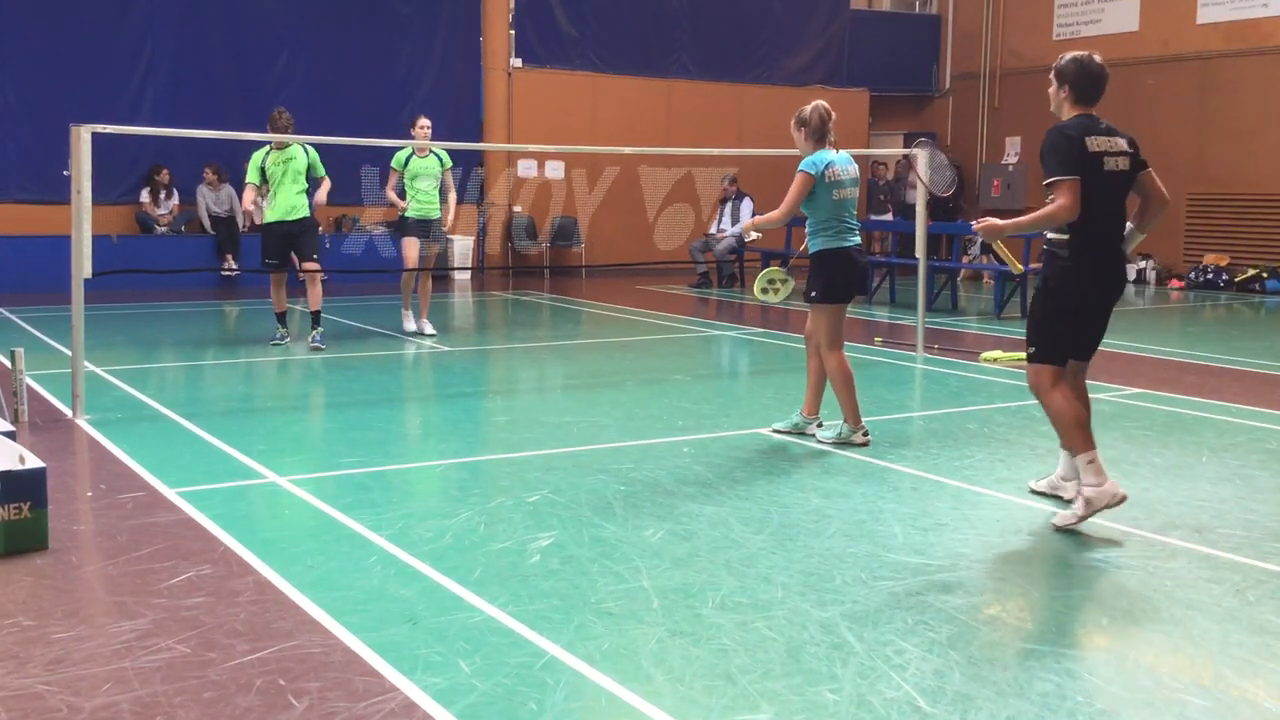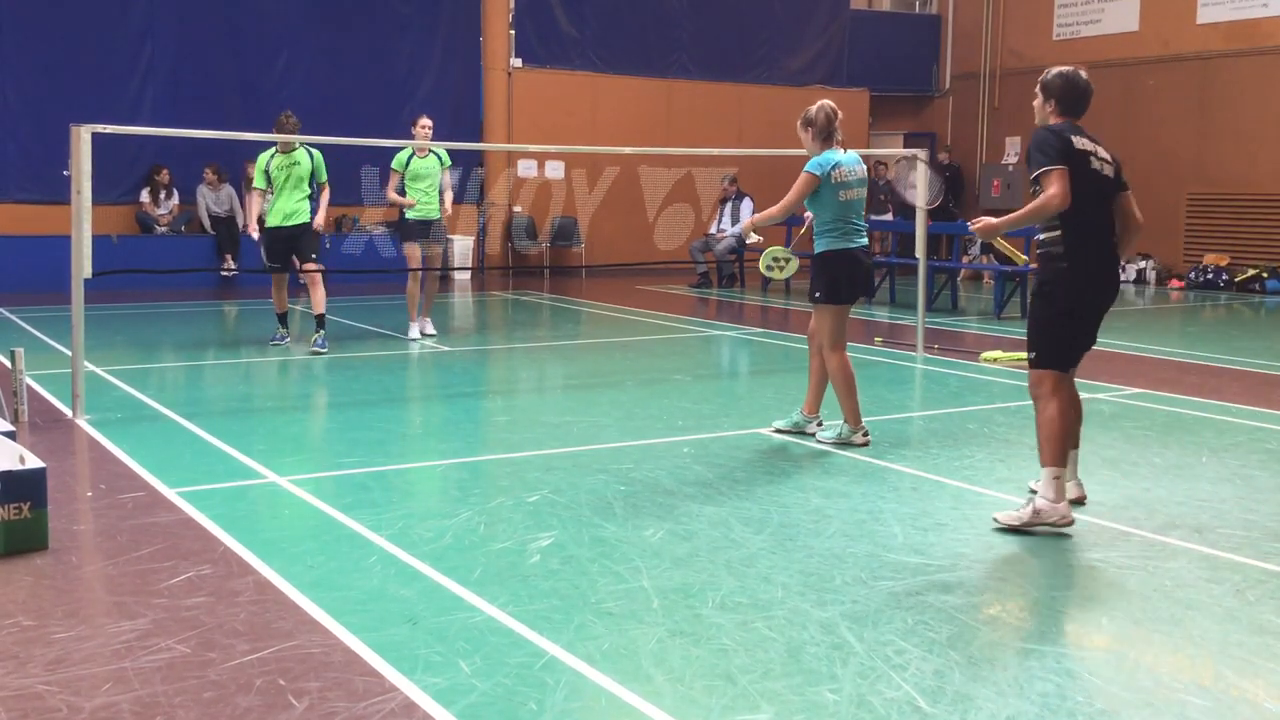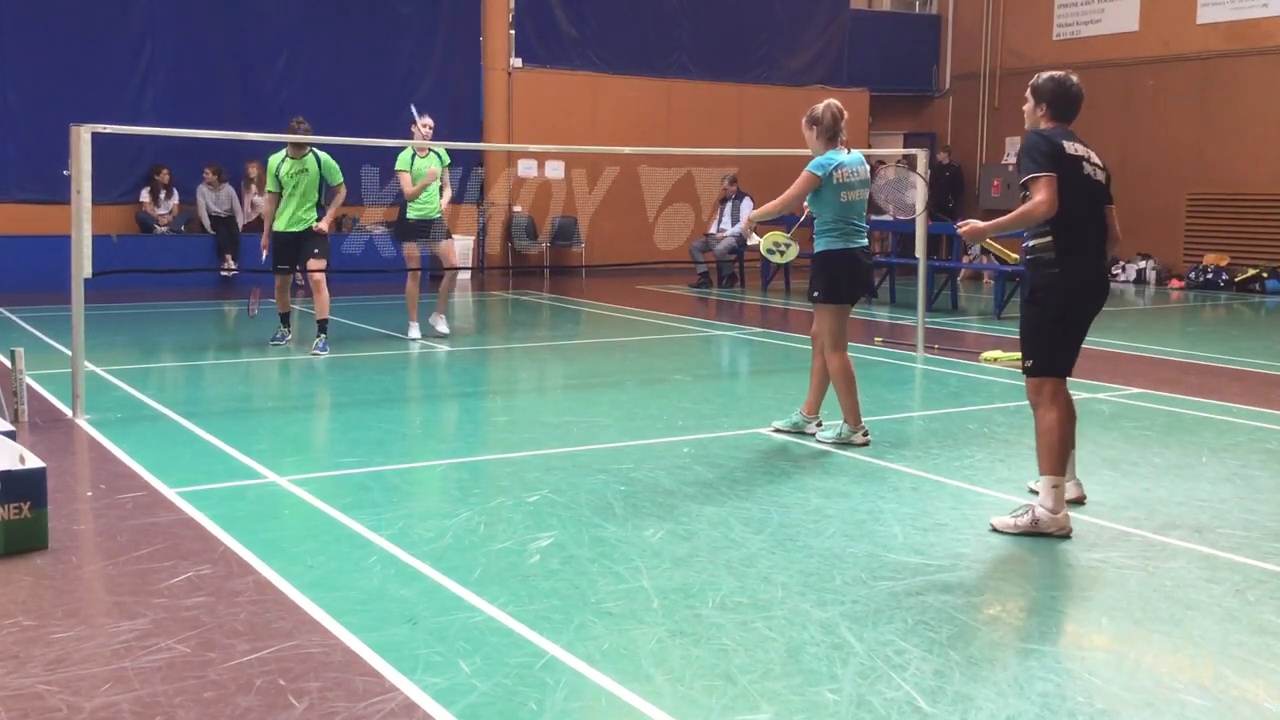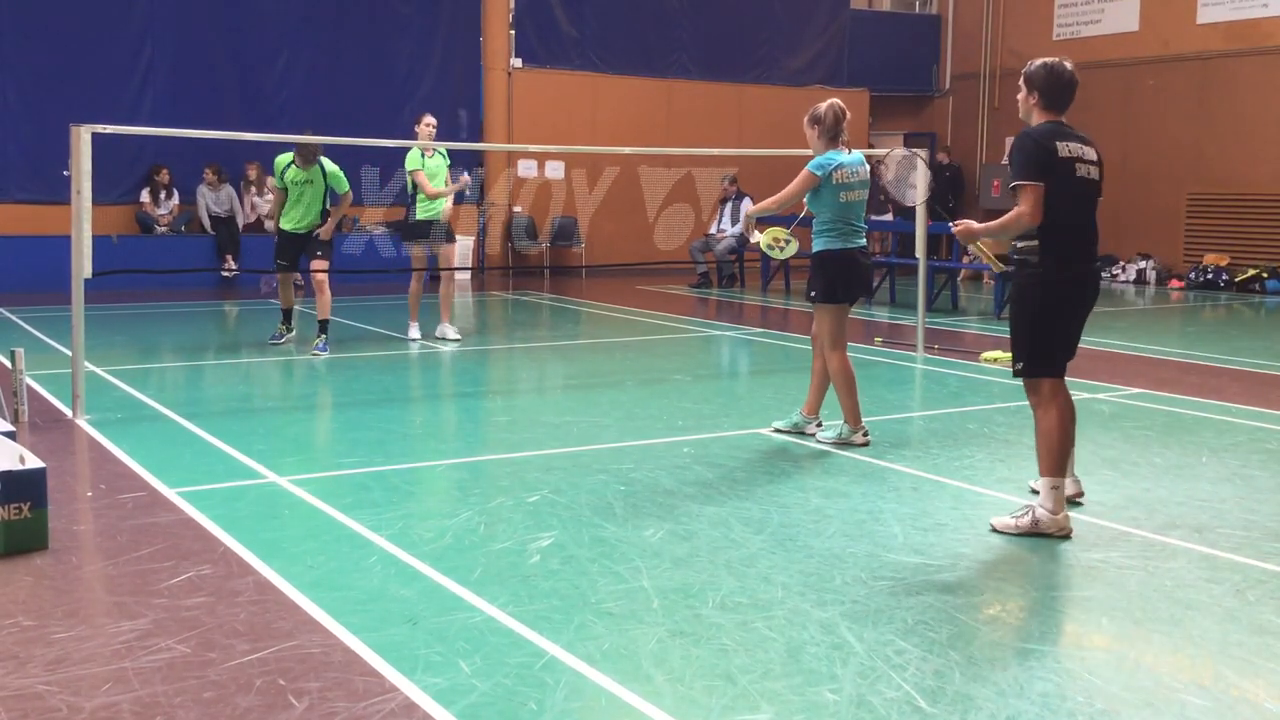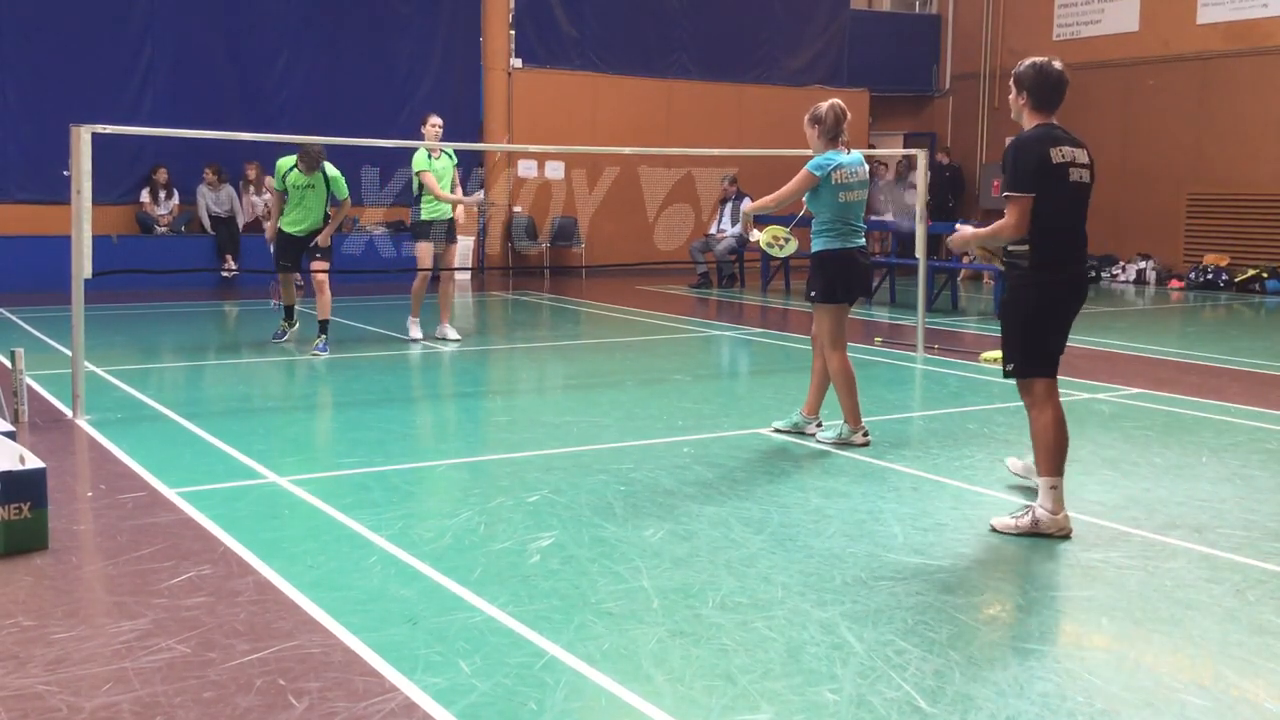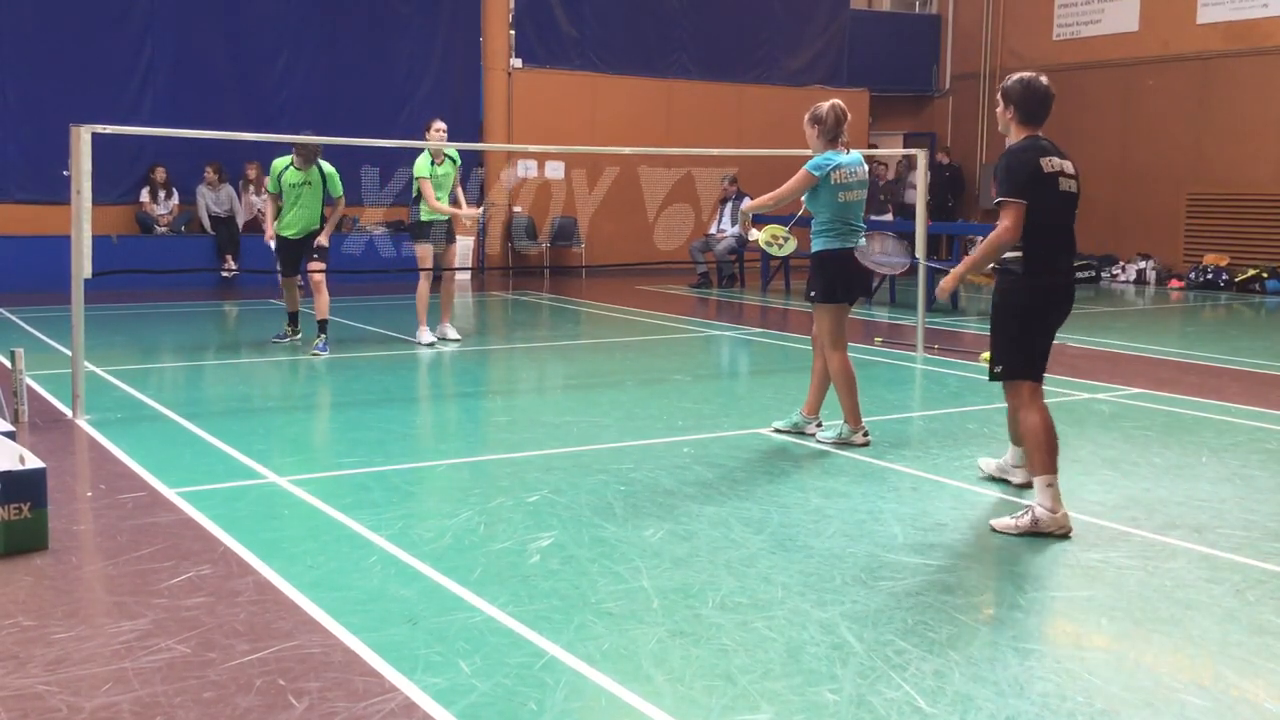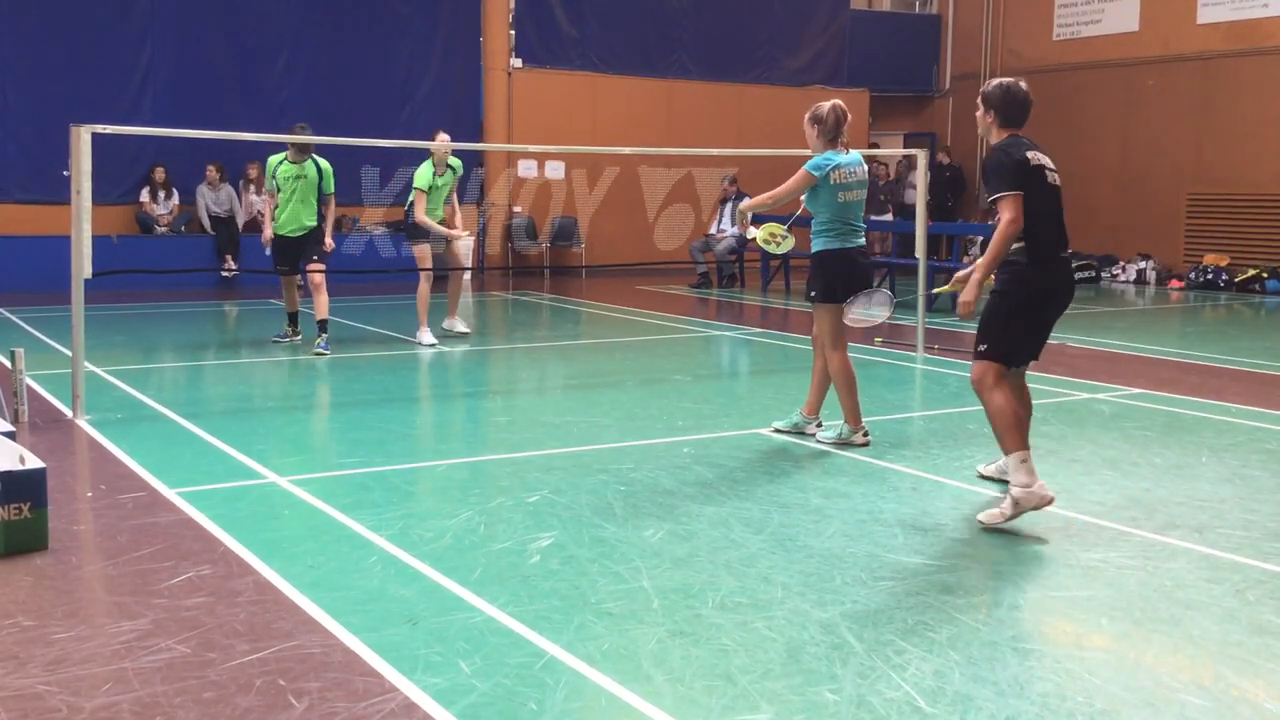
dt=0.2s
person 1, frame 1
left shoulder: (1063, 136)
right shoulder: (1119, 139)
left elbow: (1066, 208)
right elbow: (1158, 199)
left wrist: (1006, 227)
right wrist: (1127, 238)
left hip: (1070, 271)
right hip: (1107, 272)
left knee: (1045, 376)
right knee: (1072, 373)
left ankle: (1096, 482)
right ankle: (1069, 475)
person 1, frame 2
left shoulder: (1049, 137)
right shoulder: (1099, 150)
left elbow: (1057, 197)
right elbow: (1131, 223)
left wrist: (1000, 226)
left hip: (1064, 273)
right hip: (1101, 276)
left knee: (1046, 383)
right knee: (1062, 377)
left ankle: (1053, 500)
right ankle: (1067, 478)
person 1, frame 3
left shoulder: (1040, 142)
right shoulder: (1090, 155)
left elbow: (1044, 204)
right elbow: (1112, 231)
left wrist: (985, 229)
left hip: (1056, 279)
right hip: (1092, 279)
left knee: (1043, 389)
right knee: (1055, 382)
left ankle: (1050, 508)
right ankle: (1066, 480)
person 1, frame 4
left shoulder: (1033, 141)
right shoulder: (1088, 148)
left elbow: (1029, 215)
left wrist: (980, 231)
right wrist: (1010, 240)
left hip: (1044, 279)
right hip: (1081, 277)
left knee: (1043, 389)
right knee: (1053, 381)
left ankle: (1051, 509)
right ankle: (1064, 478)
person 1, frame 5
left shoulder: (1025, 147)
right shoulder: (1078, 148)
left elbow: (1016, 226)
left wrist: (971, 238)
right wrist: (997, 244)
left hip: (1034, 281)
right hip: (1070, 278)
left knee: (1039, 390)
right knee: (1038, 379)
left ankle: (1051, 509)
right ankle: (1041, 465)
person 1, frame 6
left shoulder: (1016, 158)
right shoulder: (1062, 160)
left elbow: (1009, 231)
left wrist: (958, 272)
right wrist: (993, 266)
left hip: (1026, 288)
right hip: (1057, 285)
left knee: (1025, 394)
right knee: (1021, 378)
left ankle: (1049, 506)
right ankle: (1019, 462)
person 1, frame 7
left shoulder: (1002, 155)
right shoulder: (1035, 154)
left elbow: (1012, 223)
left wrist: (976, 280)
right wrist: (983, 268)
left hip: (1026, 281)
right hip: (1053, 278)
left knee: (987, 375)
right knee: (1011, 371)
left ankle: (1025, 484)
right ankle: (1015, 462)
person 2, frame 1
left shoulder: (813, 164)
right shoulder: (846, 160)
left elbow: (783, 214)
left wrist: (752, 222)
left hip: (830, 260)
right hip: (850, 255)
left knee: (830, 346)
right knee: (814, 337)
left ankle: (854, 426)
right ankle: (809, 416)
person 2, frame 2
left shoulder: (820, 164)
right shoulder: (855, 160)
left elbow: (782, 210)
left wrist: (752, 220)
left hip: (835, 260)
right hip: (856, 256)
left knee: (833, 346)
right knee: (817, 337)
left ankle: (854, 427)
right ankle: (809, 415)
person 2, frame 3
left shoulder: (823, 164)
right shoulder: (859, 160)
left elbow: (781, 205)
left wrist: (751, 217)
left hip: (834, 260)
right hip: (856, 257)
left knee: (833, 346)
right knee: (820, 339)
left ankle: (854, 427)
right ankle: (809, 415)
person 2, frame 4
left shoulder: (823, 164)
right shoulder: (859, 161)
left elbow: (778, 202)
left wrist: (749, 212)
left hip: (832, 260)
right hip: (855, 257)
left knee: (833, 347)
right knee: (820, 339)
left ankle: (854, 427)
right ankle: (809, 416)
person 2, frame 5
left shoulder: (822, 165)
right shoulder: (858, 161)
left elbow: (776, 201)
left wrist: (747, 209)
left hip: (832, 260)
right hip: (856, 257)
left knee: (833, 346)
right knee: (820, 339)
left ankle: (854, 427)
right ankle: (809, 416)
person 2, frame 6
left shoulder: (821, 165)
right shoulder: (857, 161)
left elbow: (775, 199)
left wrist: (746, 207)
left hip: (831, 260)
right hip: (854, 258)
left knee: (833, 346)
right knee: (821, 339)
left ankle: (854, 427)
right ankle: (809, 415)
person 2, frame 7
left shoulder: (821, 165)
right shoulder: (857, 161)
left elbow: (774, 199)
left wrist: (744, 206)
left hip: (832, 260)
right hip: (855, 256)
left knee: (834, 347)
right knee: (821, 339)
left ankle: (854, 427)
right ankle: (809, 416)
person 3, frame 1
left shoulder: (307, 151)
right shoulder: (259, 157)
left elbow: (324, 180)
right elbow: (251, 187)
left wrist: (322, 193)
right wrist: (247, 204)
left hip: (304, 220)
right hip: (273, 223)
left knee: (312, 273)
right knee: (277, 278)
left ankle: (316, 328)
right ankle: (282, 328)
person 3, frame 2
left shoulder: (312, 155)
right shoulder: (265, 159)
left elbow: (324, 188)
right elbow: (258, 195)
left wrist: (321, 213)
right wrist: (252, 223)
left hip: (305, 224)
right hip: (275, 227)
left knee: (314, 275)
right knee: (278, 280)
left ankle: (320, 332)
right ankle: (283, 328)
person 3, frame 3
left shoulder: (323, 160)
right shoulder: (275, 161)
left elbow: (340, 190)
right elbow: (272, 198)
left wrist: (327, 219)
right wrist: (265, 233)
left hip: (312, 228)
right hip: (283, 230)
left knee: (317, 278)
right knee: (281, 282)
left ankle: (322, 336)
right ankle: (285, 328)
person 3, frame 4
left shoulder: (330, 169)
right shoulder: (281, 162)
left elbow: (347, 197)
right elbow: (280, 192)
left wrist: (330, 226)
right wrist: (275, 221)
left hip: (318, 229)
right hip: (287, 229)
left knee: (320, 279)
right knee: (283, 278)
left ankle: (322, 336)
right ankle: (286, 325)
person 3, frame 5
left shoulder: (332, 174)
right shoulder: (283, 165)
left elbow: (346, 204)
right elbow: (278, 194)
left wrist: (327, 232)
right wrist: (272, 225)
left hip: (318, 232)
right hip: (288, 230)
left knee: (320, 280)
right knee: (285, 278)
left ankle: (323, 337)
right ankle: (288, 321)
person 3, frame 6
left shoulder: (327, 171)
right shoulder: (278, 166)
left elbow: (339, 203)
right elbow: (272, 198)
left wrist: (326, 233)
right wrist: (269, 226)
left hip: (314, 233)
right hip: (285, 234)
left knee: (317, 280)
right knee: (288, 282)
left ankle: (322, 336)
right ankle: (293, 327)
person 3, frame 7
left shoulder: (322, 166)
right shoulder: (273, 163)
left elbow: (329, 202)
right elbow: (271, 197)
left wrist: (328, 234)
right wrist: (267, 226)
left hip: (312, 231)
right hip: (282, 232)
left knee: (316, 281)
right knee: (287, 282)
left ankle: (323, 336)
right ankle: (293, 327)
person 4, frame 1
left shoulder: (442, 156)
right shoulder: (402, 157)
left elbow: (450, 189)
right elbow: (389, 189)
left wrist: (451, 213)
right wrist: (399, 203)
left hip: (434, 219)
right hip: (411, 218)
left knee: (426, 272)
right knee: (410, 267)
left ankle: (423, 319)
right ankle: (407, 311)
person 4, frame 2
left shoulder: (441, 155)
right shoulder: (402, 158)
left elbow: (447, 189)
right elbow: (390, 194)
left wrist: (447, 204)
right wrist: (404, 201)
left hip: (435, 219)
right hip: (411, 220)
left knee: (434, 273)
right knee: (415, 273)
left ankle: (425, 317)
right ankle: (413, 323)
person 4, frame 3
left shoulder: (440, 154)
right shoulder: (405, 157)
left elbow: (447, 186)
right elbow: (408, 194)
left wrist: (445, 200)
right wrist: (429, 180)
left hip: (436, 219)
right hip: (412, 220)
left knee: (452, 267)
right knee: (414, 274)
left ankle: (439, 315)
right ankle: (413, 324)
person 4, frame 4
left shoulder: (442, 153)
right shoulder: (413, 157)
right elbow: (429, 192)
left wrist: (448, 203)
right wrist: (458, 186)
left hip: (441, 220)
right hip: (420, 220)
left knee: (448, 273)
right knee: (419, 275)
left ankle: (445, 325)
right ankle: (413, 324)
person 4, frame 5
left shoulder: (449, 154)
right shoulder: (420, 158)
left elbow: (456, 186)
right elbow: (437, 194)
left wrist: (460, 207)
right wrist: (468, 201)
left hip: (446, 219)
right hip: (424, 219)
left knee: (448, 274)
right knee: (424, 273)
left ankle: (444, 325)
right ankle: (413, 320)
person 4, frame 6
left shoulder: (454, 156)
right shoulder: (422, 163)
left elbow: (457, 186)
right elbow: (431, 203)
left wrist: (464, 207)
right wrist: (462, 214)
left hip: (444, 219)
right hip: (423, 220)
left knee: (449, 274)
right knee: (426, 273)
left ankle: (445, 325)
right ankle: (422, 329)
person 4, frame 7
left shoulder: (456, 165)
right shoulder: (424, 173)
right elbow: (419, 216)
left wrist: (457, 214)
right wrist: (447, 231)
left hip: (439, 220)
right hip: (418, 223)
left knee: (458, 267)
right knee: (427, 275)
left ankle: (451, 318)
right ankle: (423, 330)
